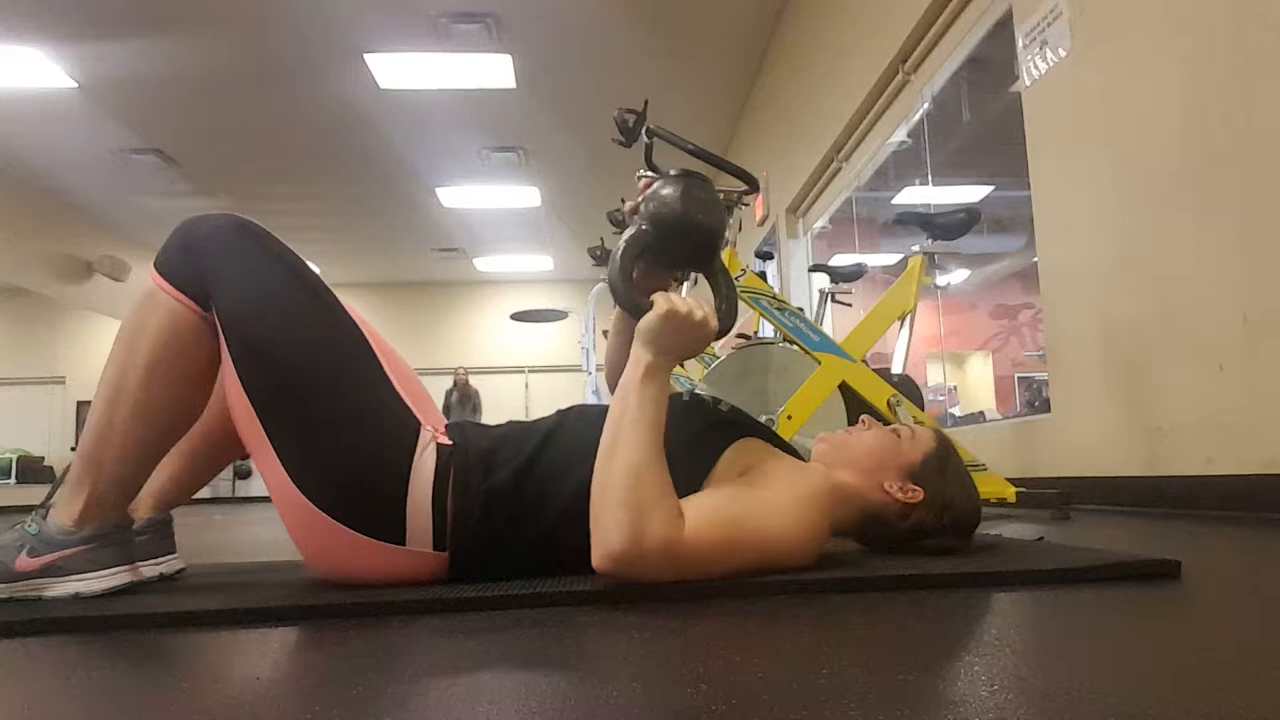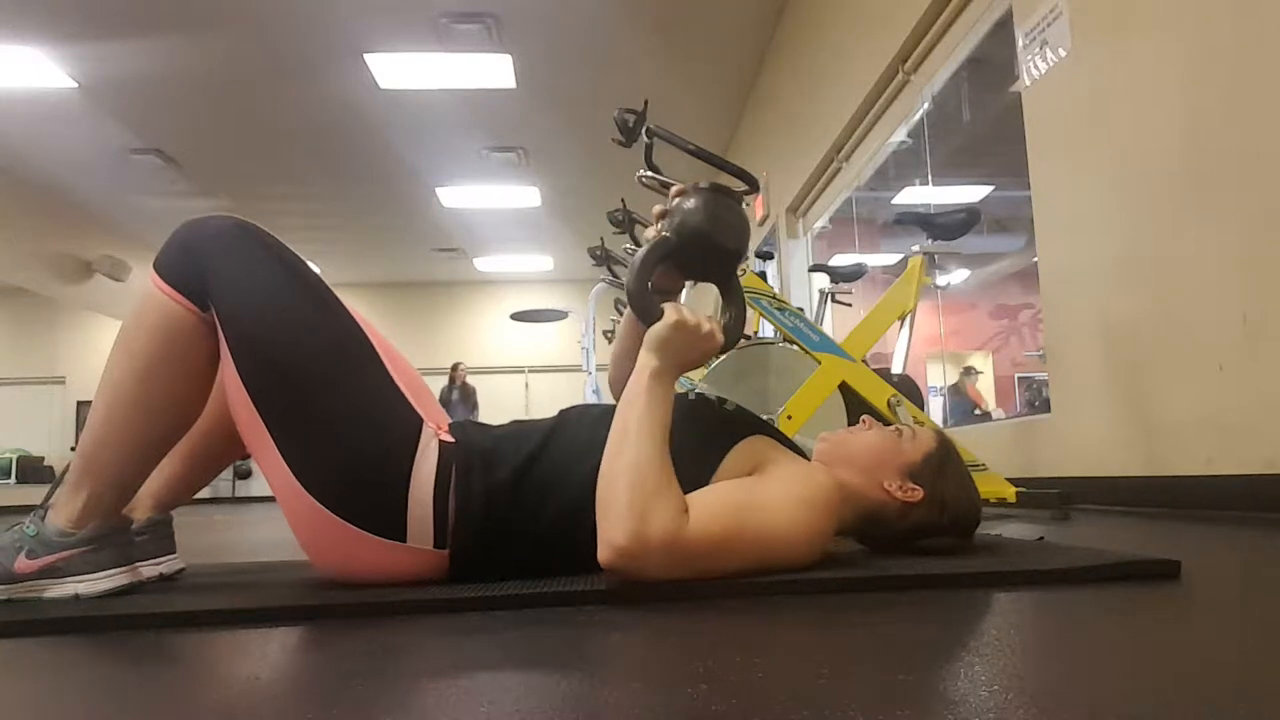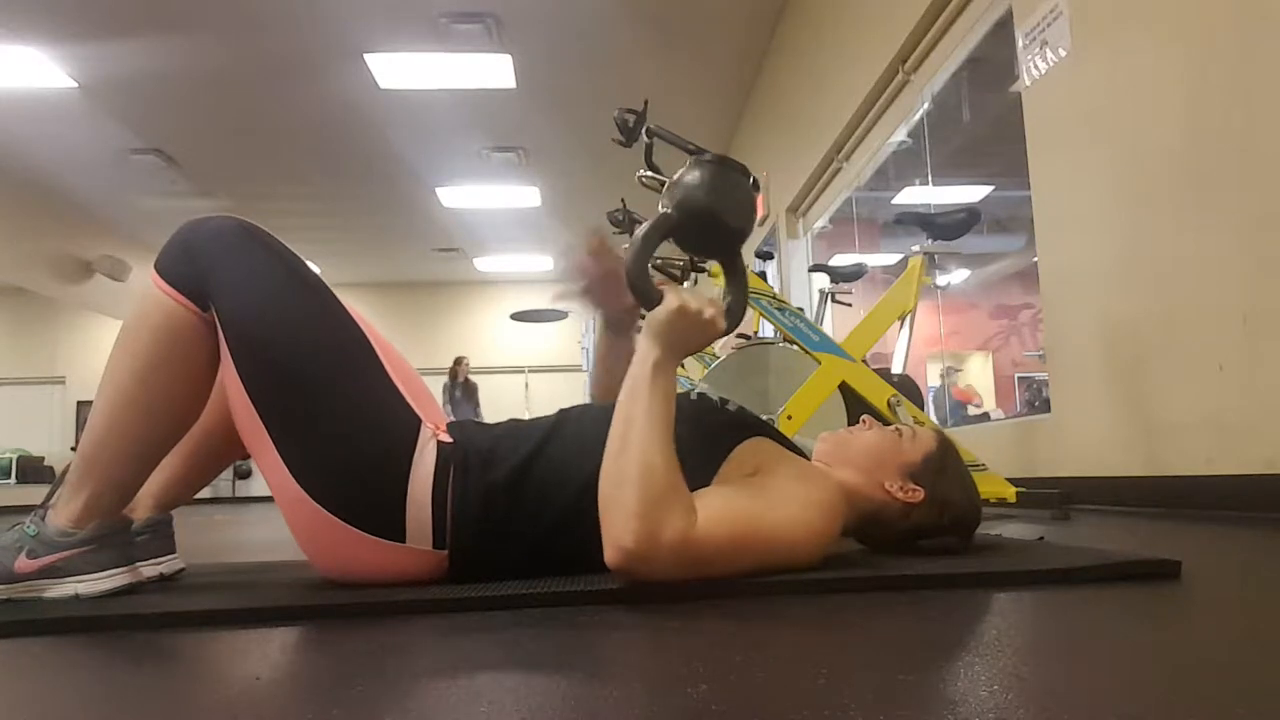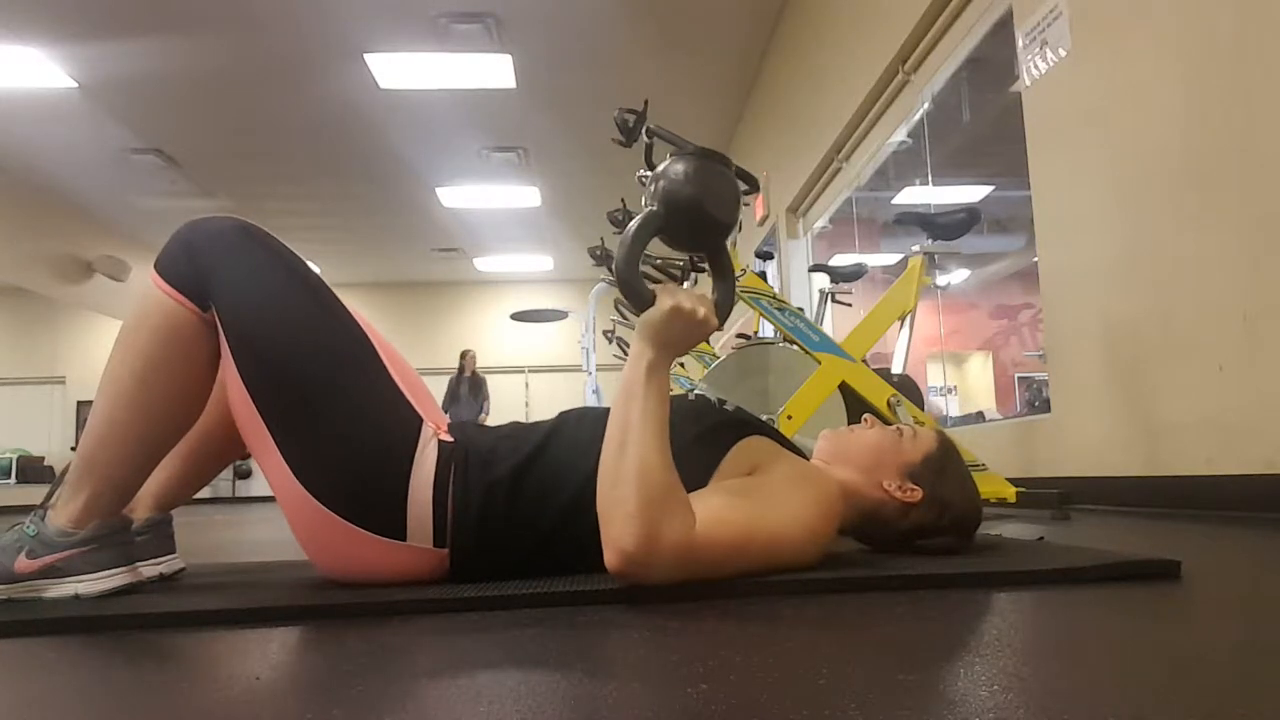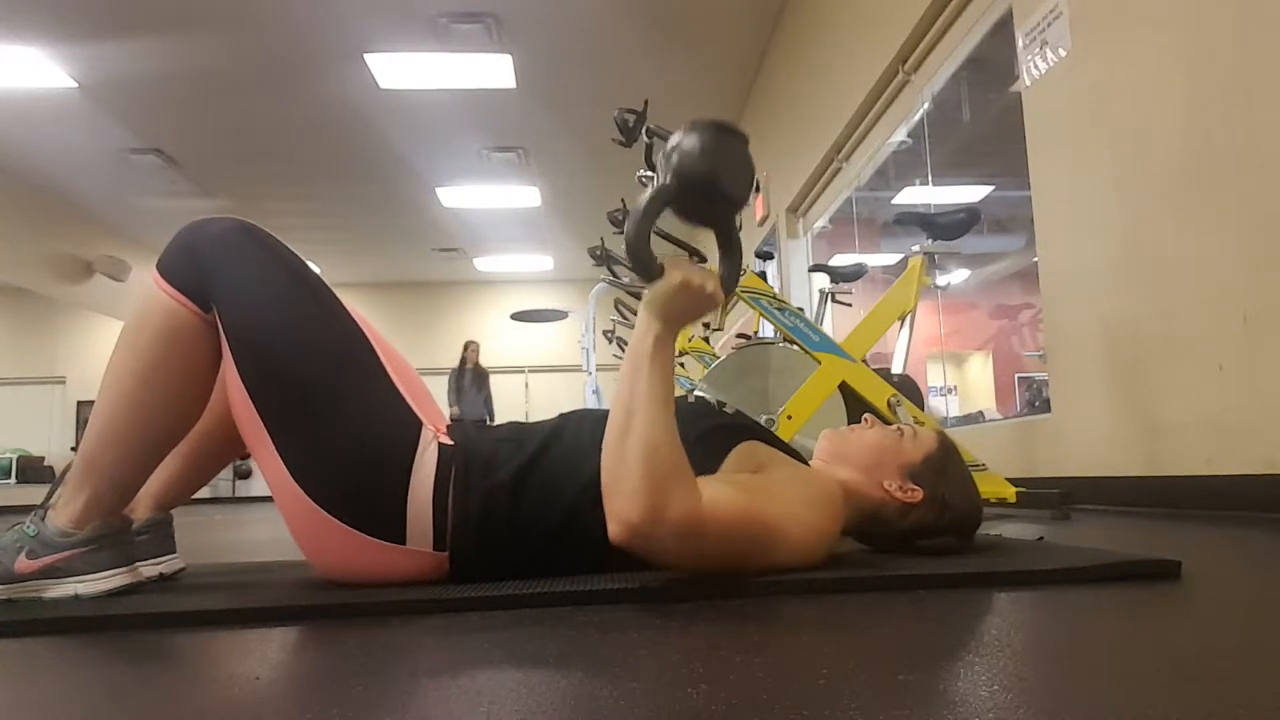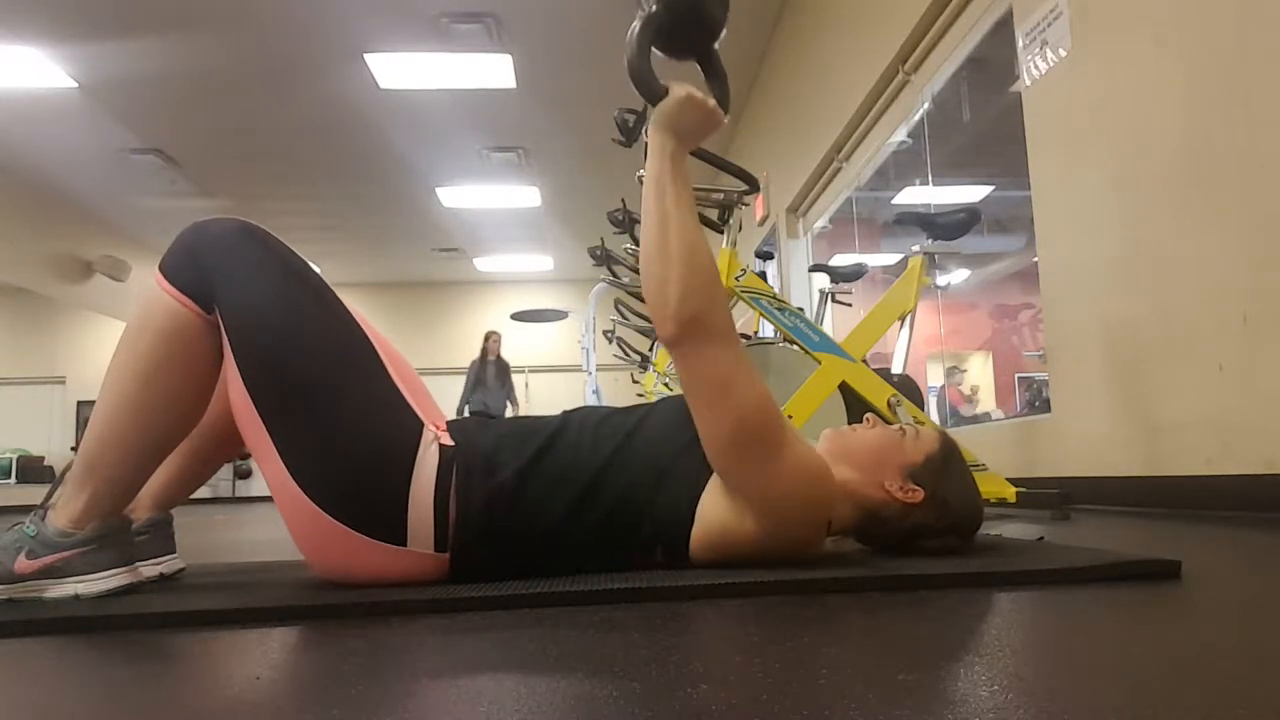
dt=0.5s
person 1, frame 1
left shoulder: (795, 506)
right shoulder: (779, 474)
left elbow: (621, 546)
right elbow: (628, 400)
left wrist: (655, 362)
right wrist: (646, 288)
left hip: (407, 508)
right hip: (436, 476)
left knee: (213, 249)
right knee: (249, 337)
right ankle: (122, 529)
person 1, frame 2
left shoulder: (803, 502)
right shoulder: (782, 473)
left elbow: (627, 540)
right elbow: (634, 398)
left wrist: (662, 365)
right wrist: (662, 287)
left hip: (408, 507)
right hip: (445, 473)
left knee: (212, 250)
right knee: (253, 334)
right ankle: (126, 526)
person 1, frame 3
left shoulder: (806, 507)
right shoulder: (784, 475)
left elbow: (636, 542)
left wrist: (657, 356)
right wrist: (620, 319)
left hip: (407, 505)
right hip: (439, 476)
left knee: (214, 251)
right knee: (250, 339)
right ankle: (124, 526)
person 1, frame 4
left shoulder: (805, 504)
right shoulder: (791, 478)
left elbow: (635, 545)
left wrist: (647, 355)
left hip: (412, 505)
right hip: (443, 475)
left knee: (213, 252)
right knee: (255, 336)
right ankle: (128, 523)
person 1, frame 5
left shoulder: (803, 515)
right shoulder: (788, 483)
left elbow: (639, 516)
left wrist: (656, 324)
right wrist: (665, 325)
left hip: (407, 506)
right hip: (440, 477)
left knee: (216, 253)
right knee: (250, 343)
right ankle: (126, 524)
person 1, frame 6
left shoulder: (792, 500)
right shoulder: (779, 494)
left elbow: (686, 324)
right elbow: (695, 323)
left wrist: (668, 153)
right wrist: (672, 166)
left hip: (408, 506)
right hip: (442, 478)
left knee: (219, 254)
right knee: (250, 331)
right ankle: (121, 524)
